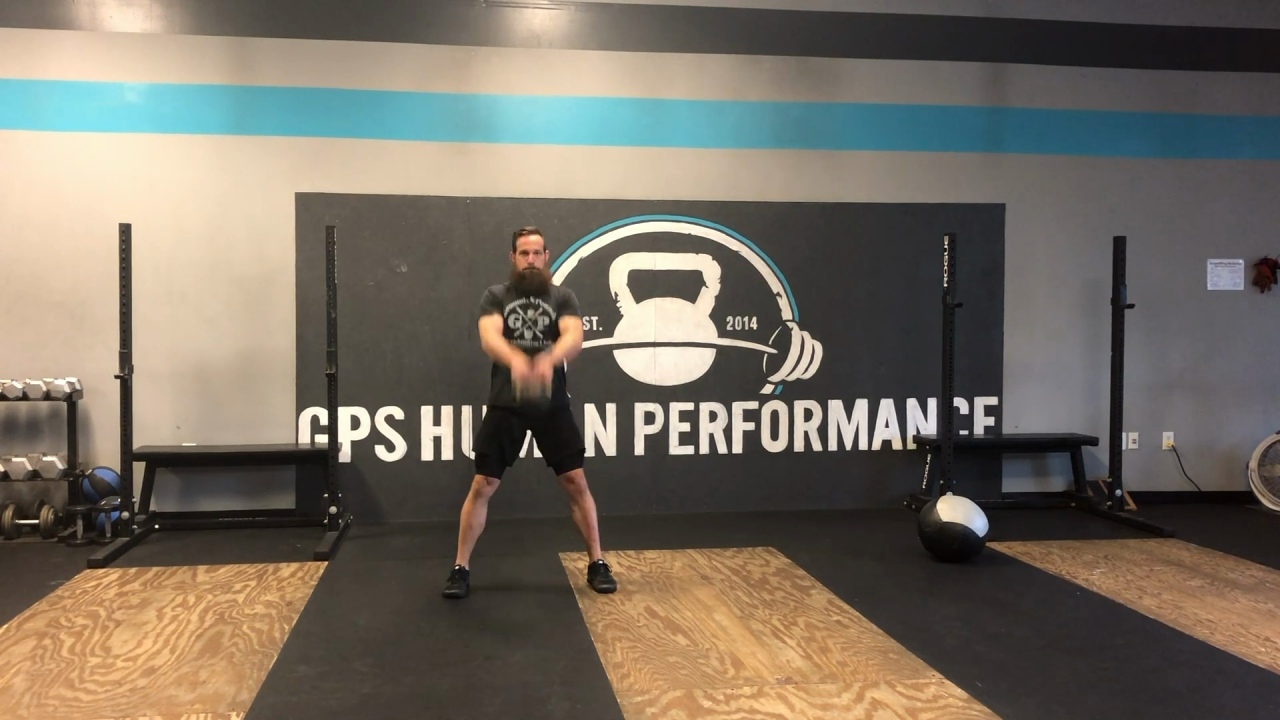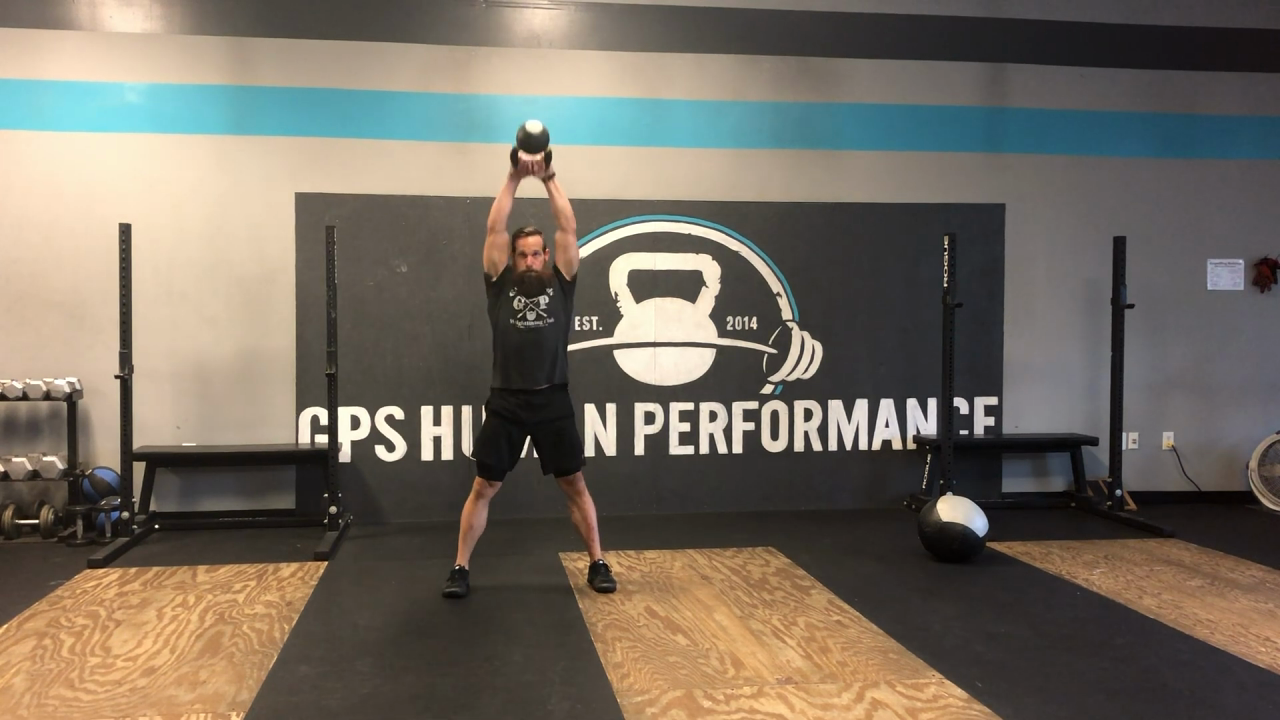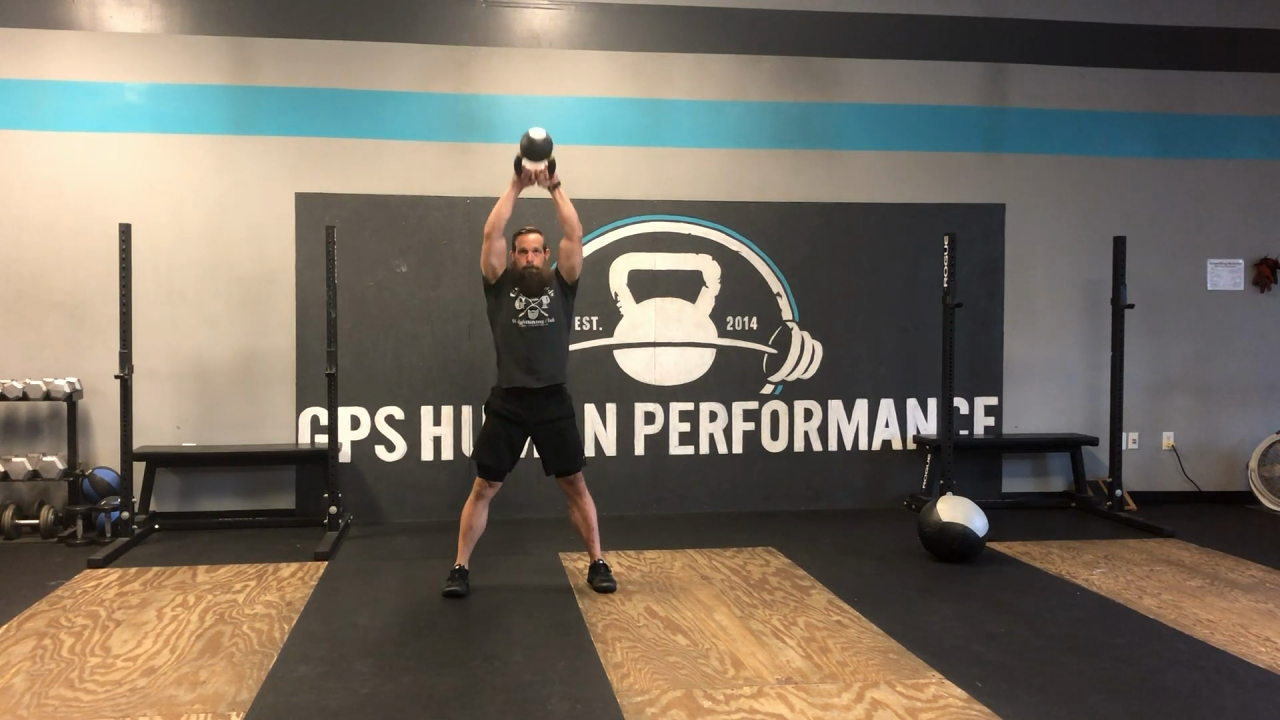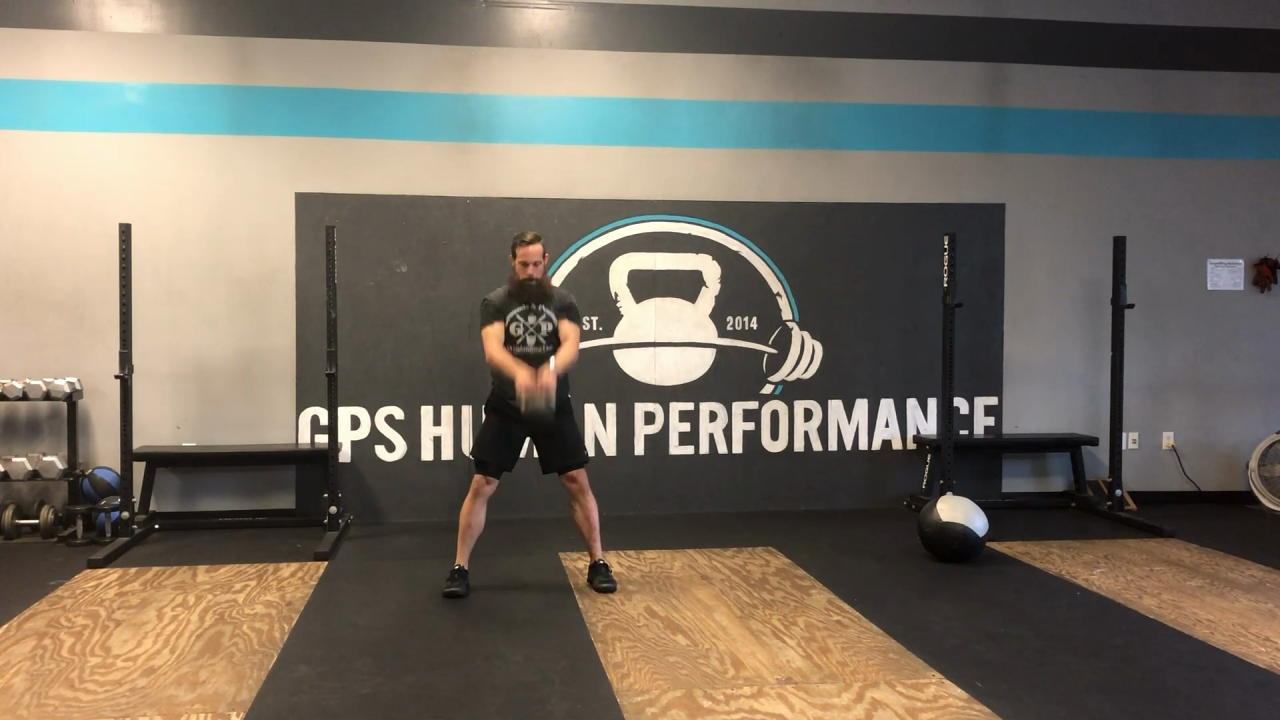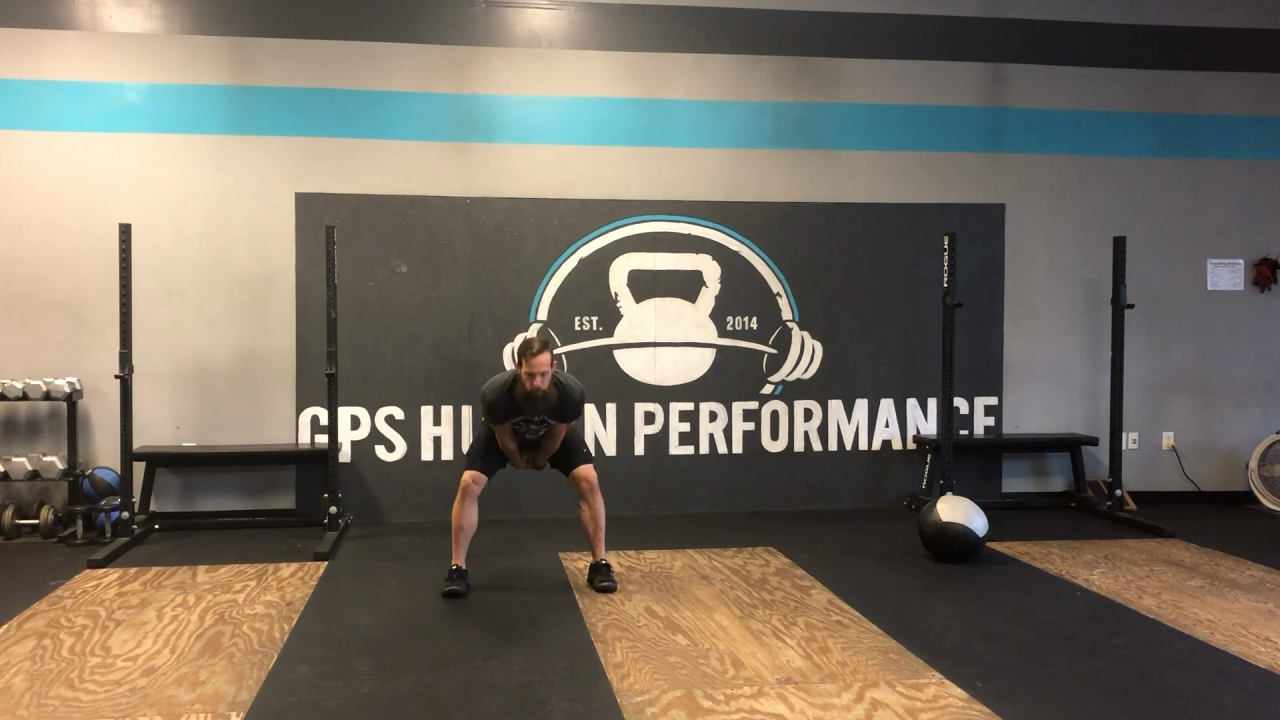
dt=0.4s
person 1, frame 1
left shoulder: (562, 296)
right shoulder: (497, 295)
left elbow: (574, 337)
right elbow: (489, 338)
left wrist: (549, 361)
right wrist: (514, 361)
left hip: (553, 404)
right hip: (505, 405)
left knee: (576, 483)
right knee: (483, 486)
left ankle: (597, 563)
right ankle: (461, 568)
person 1, frame 2
left shoulder: (561, 285)
right shoulder: (500, 285)
left elbow: (568, 228)
right elbow: (494, 230)
left wrist: (549, 180)
right wrist: (513, 179)
left hip: (553, 402)
right hip: (506, 402)
left knee: (574, 485)
right knee: (484, 488)
left ankle: (598, 564)
right ankle: (460, 568)
person 1, frame 3
left shoulder: (561, 286)
right shoulder: (500, 286)
left elbow: (575, 237)
right elbow: (492, 238)
left wrist: (554, 186)
right wrist: (515, 185)
left hip: (553, 401)
right hip: (507, 402)
left knee: (574, 485)
right knee: (484, 488)
left ankle: (598, 563)
right ankle: (460, 568)
person 1, frame 4
left shoulder: (562, 302)
right shoulder: (496, 302)
left elbow: (571, 344)
right elbow: (492, 349)
left wrist: (552, 369)
right wrist: (518, 371)
left hip: (554, 405)
right hip: (506, 406)
left knee: (578, 482)
right knee: (482, 486)
left ankle: (598, 564)
right ankle: (460, 568)
person 1, frame 5
left shoulder: (570, 393)
right shoulder: (496, 393)
left elbow: (558, 434)
right elbow: (505, 437)
left wrist: (541, 458)
right wrist: (518, 460)
left hip: (551, 436)
right hip: (505, 434)
left knee: (588, 480)
right knee: (470, 485)
left ankle: (600, 565)
right ankle: (457, 570)
